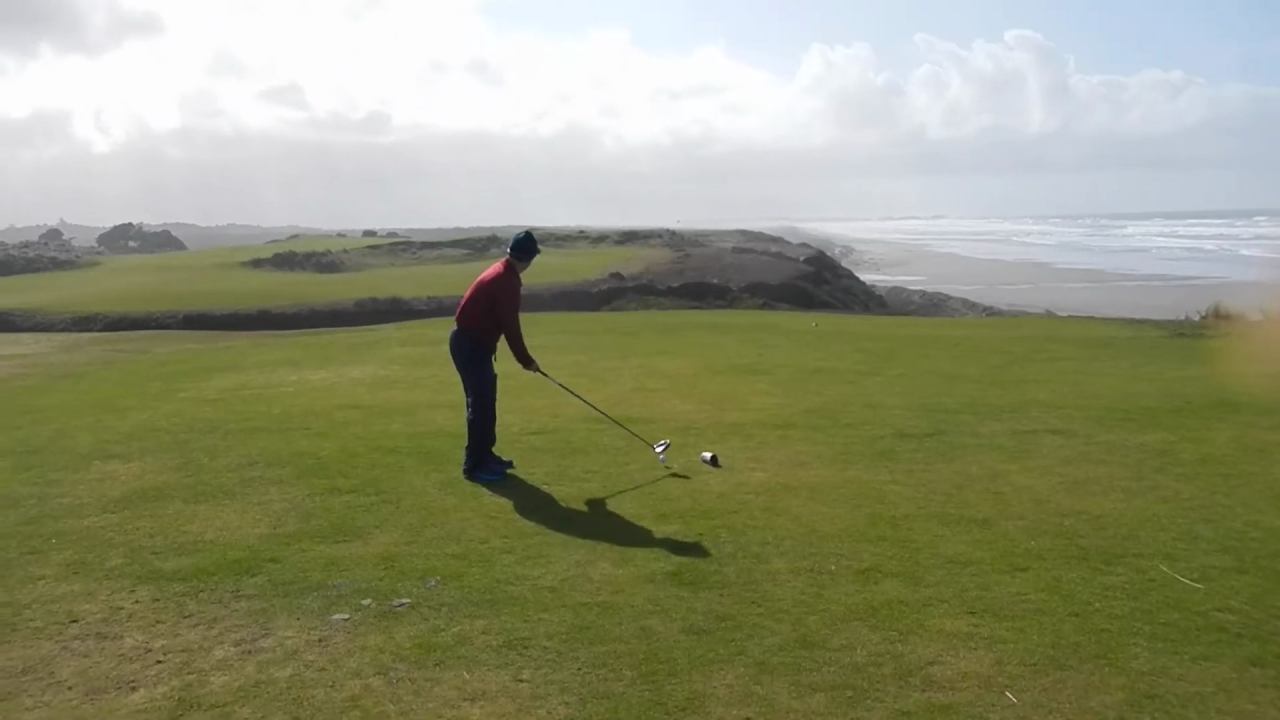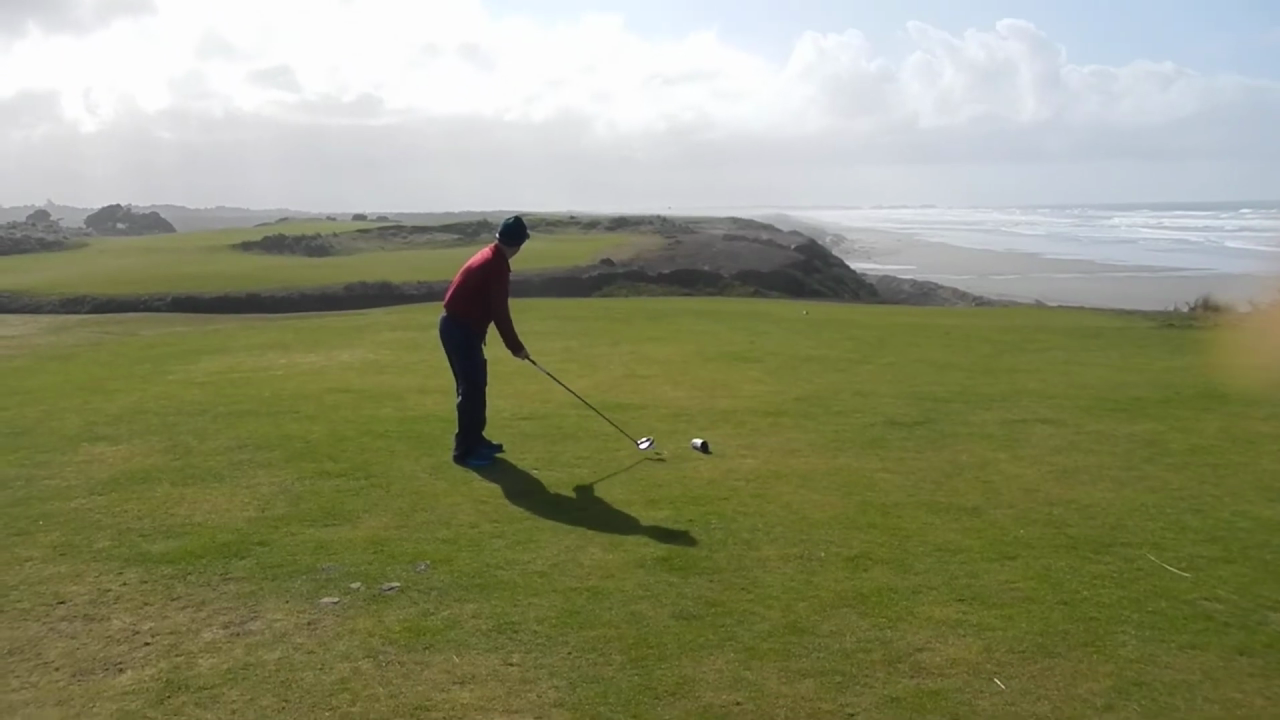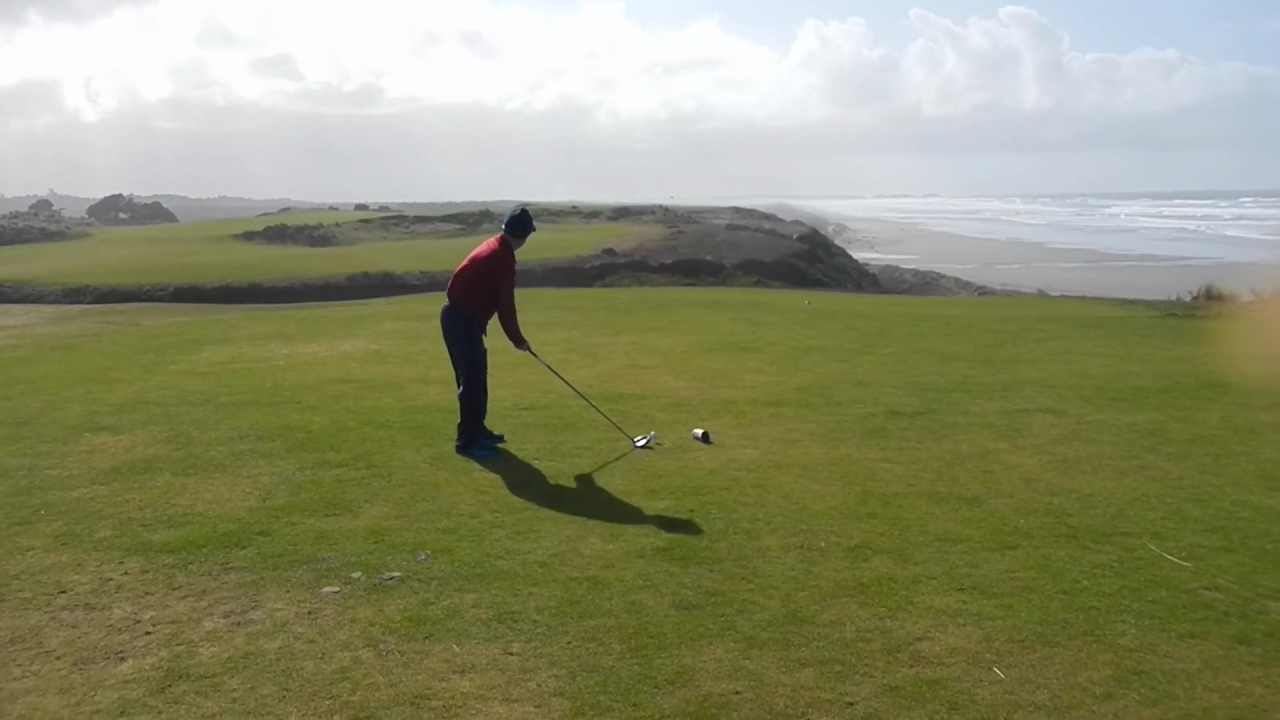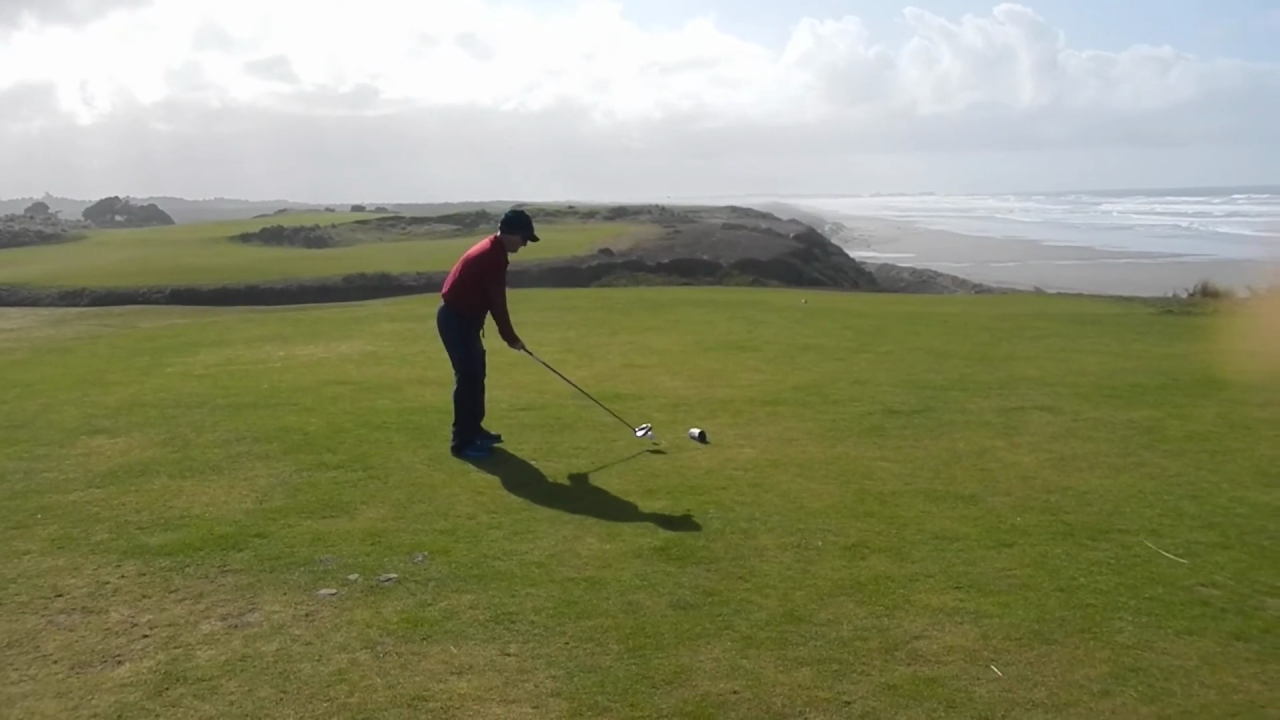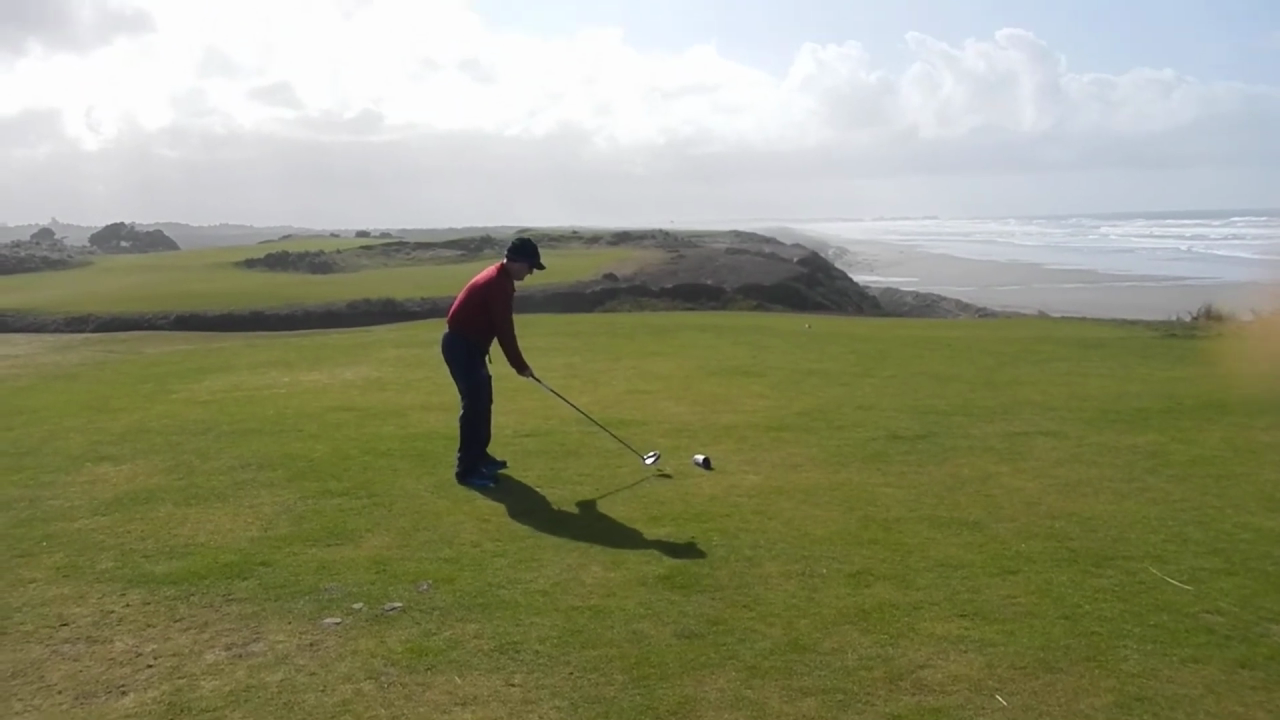
dt=0.7s
person 1, frame 1
left shoulder: (501, 272)
right shoulder: (506, 280)
left elbow: (504, 322)
right elbow: (510, 326)
left wrist: (523, 357)
right wrist: (525, 359)
left hip: (472, 340)
right hip: (470, 343)
left knee: (485, 399)
right knee: (481, 402)
left ankle: (485, 455)
right ankle: (474, 464)
person 1, frame 2
left shoulder: (490, 257)
right shoulder: (495, 266)
left elbow: (495, 308)
right elbow: (500, 312)
left wrist: (512, 344)
right wrist: (516, 346)
left hip: (462, 326)
right hip: (460, 329)
left knee: (476, 384)
right knee: (471, 388)
left ankle: (475, 439)
right ankle: (464, 449)
person 1, frame 3
left shoulder: (494, 247)
right shoulder: (502, 258)
left elbow: (498, 300)
right elbow: (505, 304)
left wrist: (515, 337)
right wrist: (518, 339)
left hip: (462, 314)
right hip: (462, 318)
left knee: (476, 375)
right knee: (472, 378)
left ankle: (476, 429)
right ankle: (466, 439)
person 1, frame 4
left shoulder: (490, 250)
right shoulder: (493, 257)
left elbow: (492, 300)
right elbow: (497, 303)
left wrist: (509, 336)
right wrist: (511, 338)
left hip: (461, 316)
right hip: (456, 318)
left knee: (476, 374)
right knee: (468, 377)
left ankle: (473, 429)
right ankle: (461, 440)
person 1, frame 5
left shoulder: (497, 277)
right shoulder: (499, 283)
left elbow: (499, 327)
right elbow: (505, 330)
left wrist: (517, 363)
right wrist: (520, 365)
left hip: (466, 342)
right hip: (461, 344)
left knee: (482, 400)
right knee: (474, 403)
left ankle: (478, 455)
right ankle: (466, 468)
